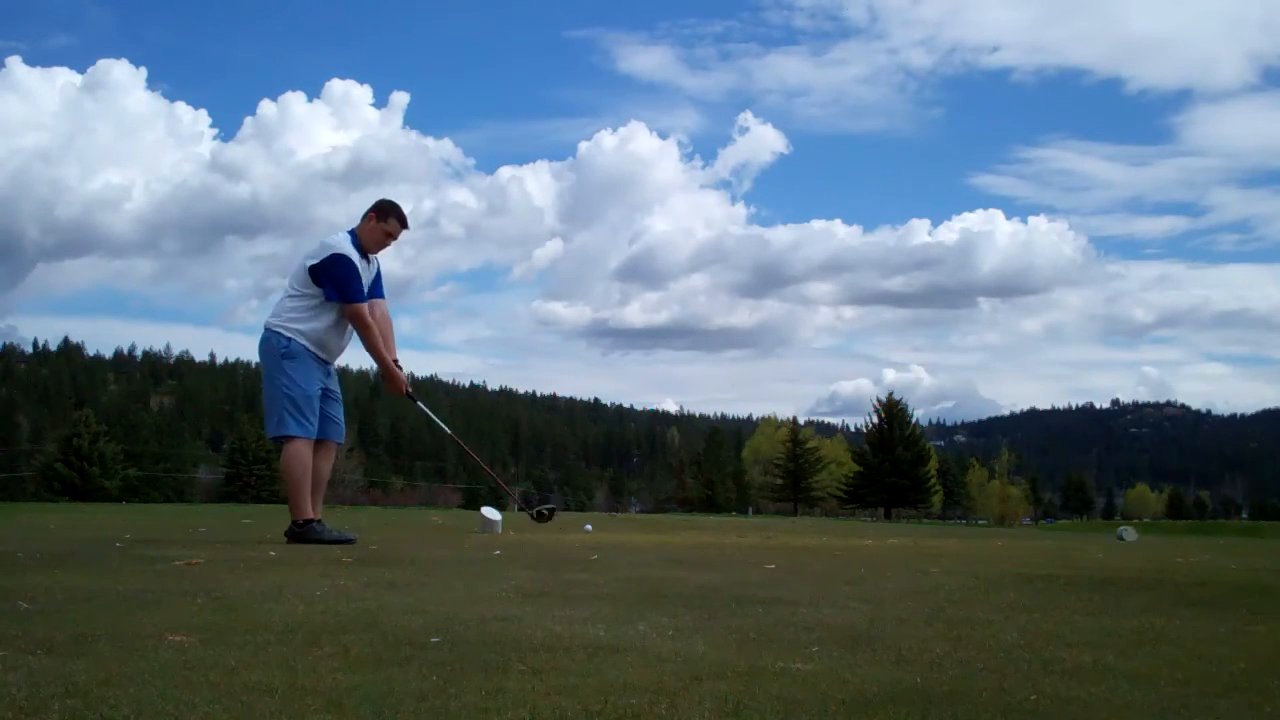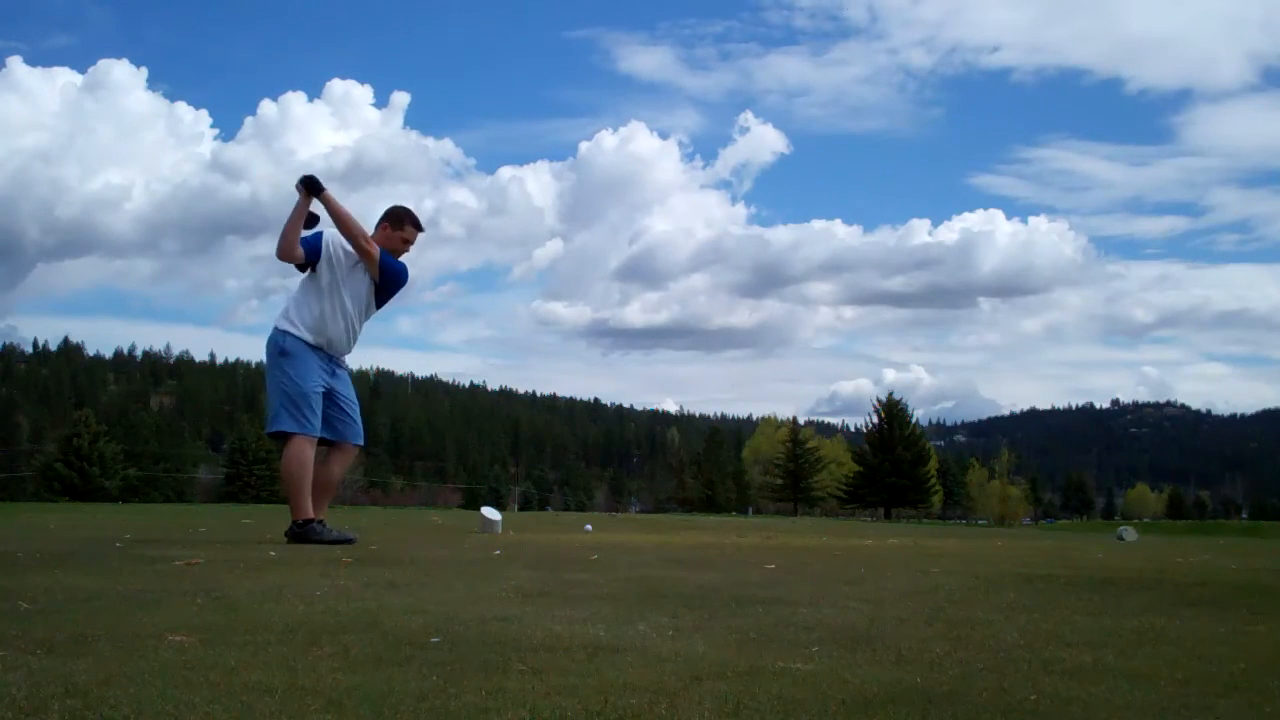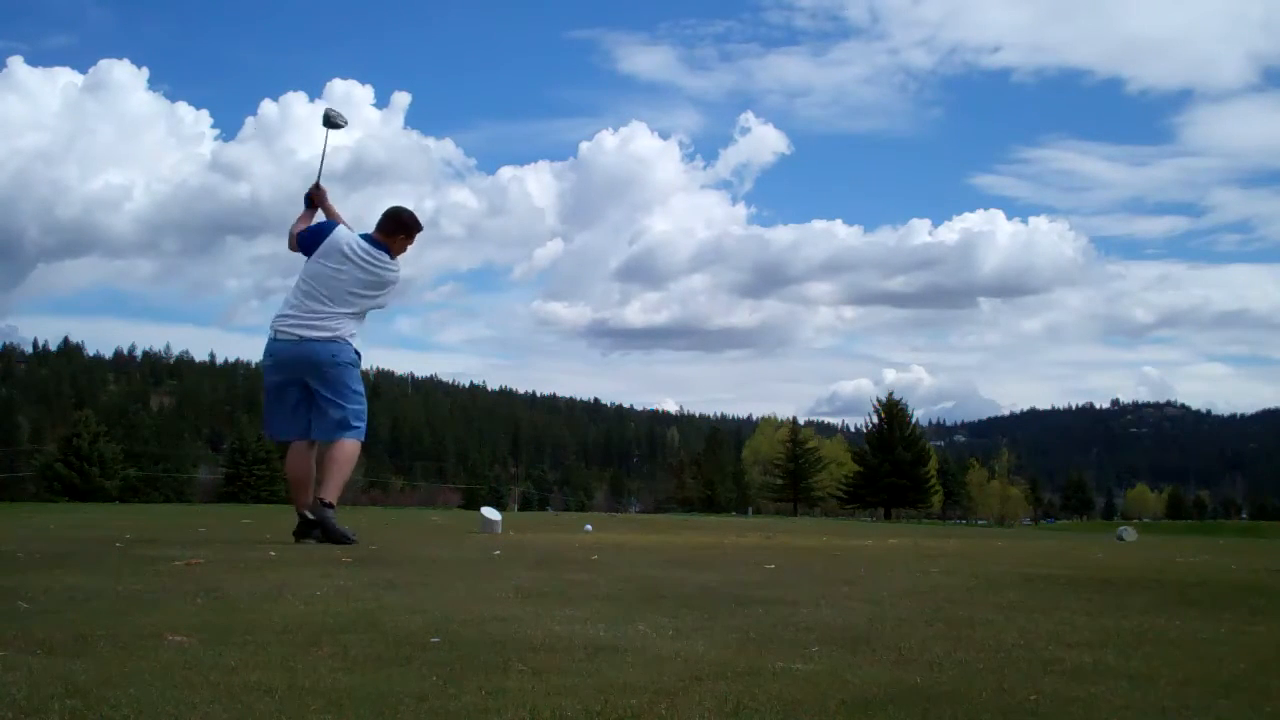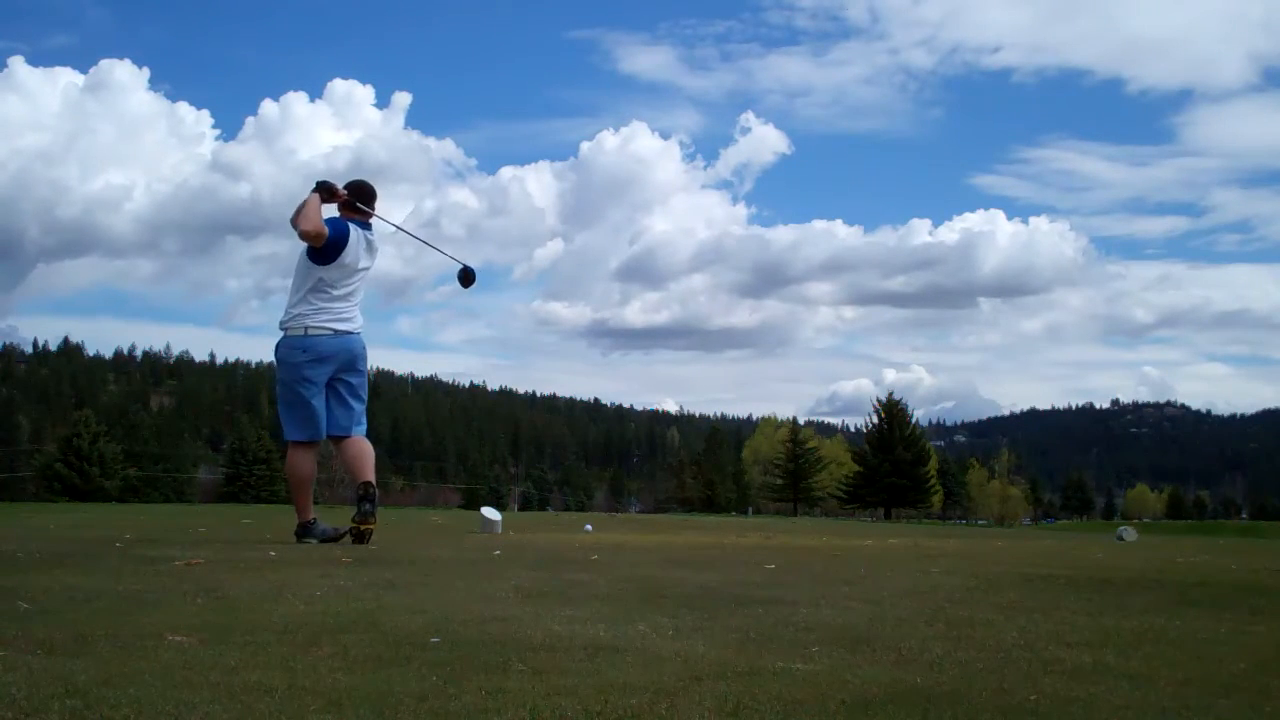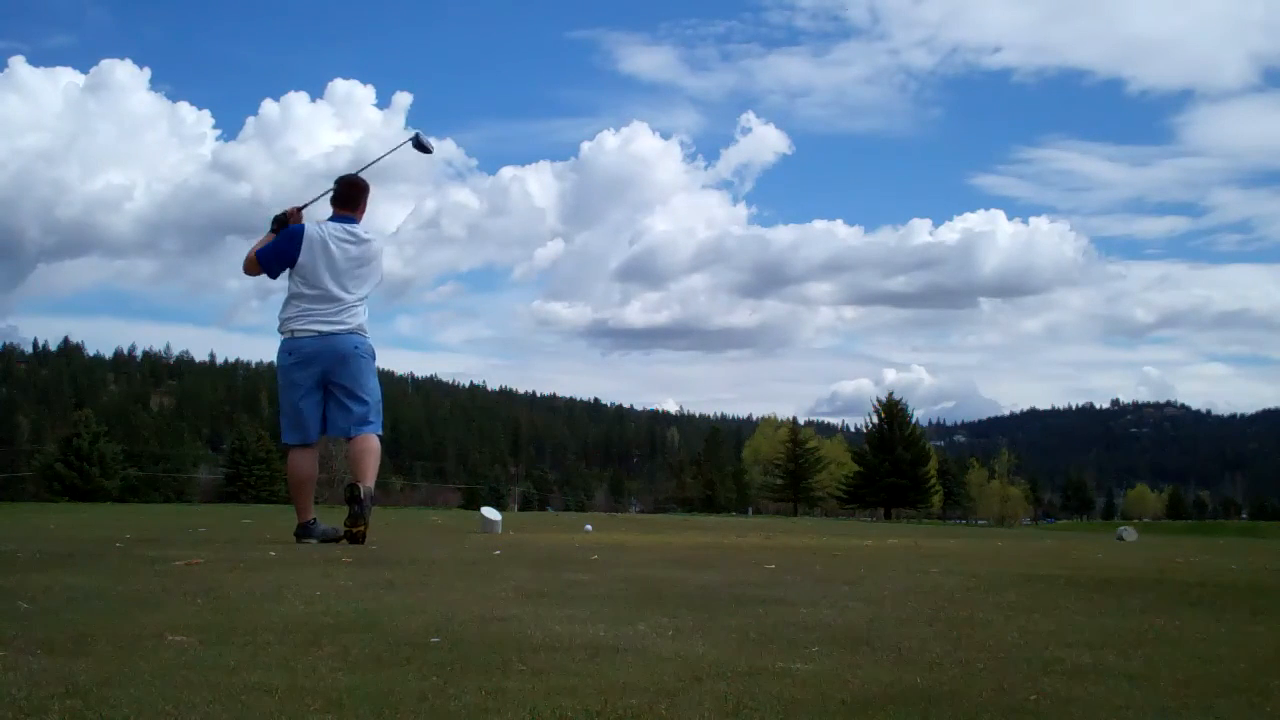
dt=0.5s
person 1, frame 1
left shoulder: (370, 264)
right shoulder: (339, 255)
left elbow: (379, 313)
right elbow: (359, 320)
left wrist: (392, 360)
right wrist: (388, 369)
left hip: (316, 357)
right hip: (290, 347)
left knee: (327, 439)
right knee: (300, 434)
left ankle: (310, 521)
right ankle: (303, 523)
person 1, frame 2
left shoulder: (396, 273)
right shoulder: (328, 242)
left elbow: (361, 244)
right elbow: (286, 252)
left wrist: (324, 195)
right wrist: (303, 203)
left hip: (330, 360)
right hip: (294, 345)
left knee: (347, 443)
right knee: (303, 433)
left ankle: (312, 518)
right ankle: (303, 522)
person 1, frame 3
left shoulder: (333, 235)
right shoulder: (390, 274)
left elbow: (294, 241)
left wrist: (312, 207)
right wrist: (326, 204)
left hip: (282, 347)
right hip: (332, 352)
left knee: (300, 437)
right knee: (347, 432)
left ankle: (306, 520)
right ankle: (324, 505)
person 1, frame 4
left shoulder: (340, 232)
right shoulder: (369, 243)
left elbow: (307, 228)
right elbow: (310, 224)
left wrist: (317, 194)
right wrist: (319, 201)
left hip: (305, 343)
right hip: (349, 343)
left knee: (304, 437)
right knee: (350, 431)
left ankle: (307, 523)
right ankle: (368, 490)
person 1, frame 5
left shoulder: (303, 235)
right shoulder: (374, 246)
left elbow: (251, 266)
left wrist: (277, 230)
left hip: (300, 345)
right hip: (350, 344)
left knee: (303, 439)
right knee: (364, 427)
left ankle: (306, 523)
right ankle: (363, 490)
